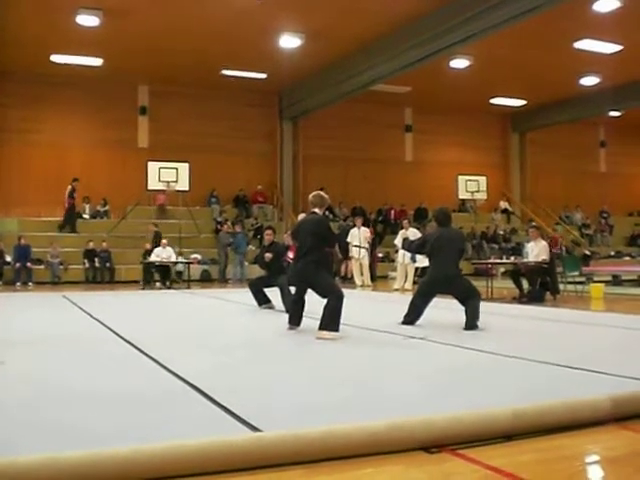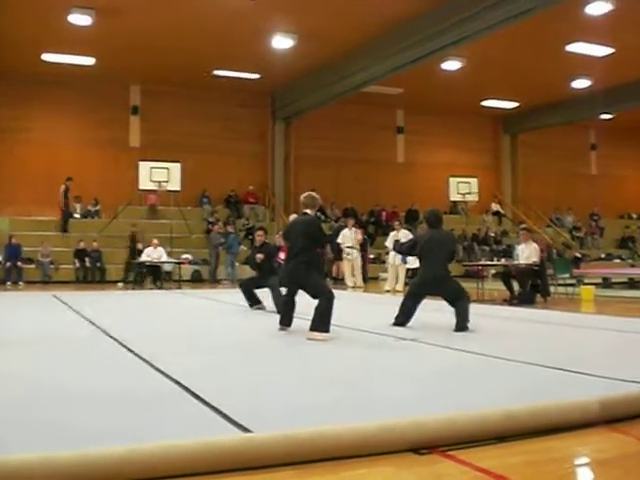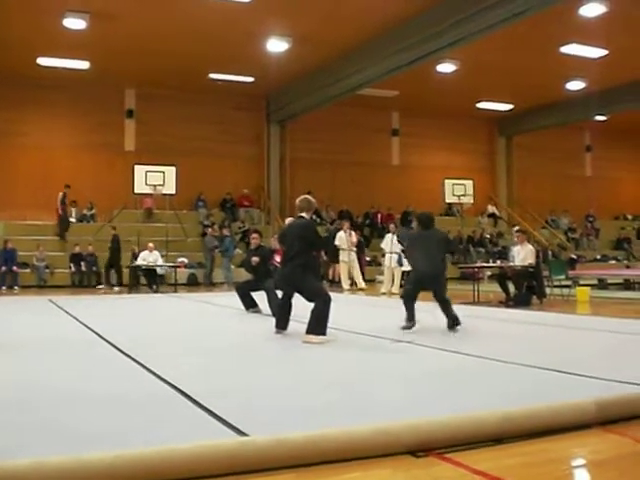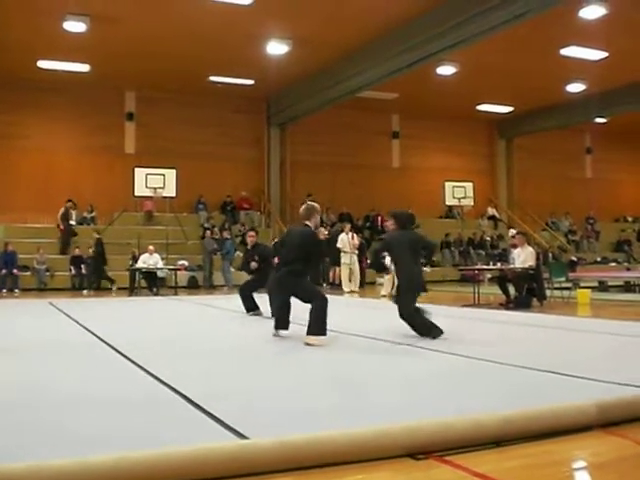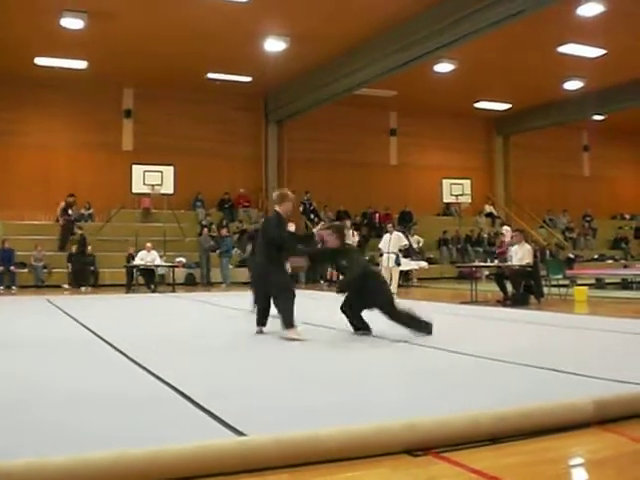
dt=0.3s
person 1, frame 1
left shoulder: (303, 221)
right shoulder: (321, 220)
left elbow: (294, 236)
right elbow: (332, 243)
left hip: (299, 266)
right hip: (313, 267)
left knee: (299, 293)
right knee: (336, 294)
left ankle: (293, 322)
right ankle: (326, 330)
person 1, frame 2
left shoulder: (294, 222)
right shoulder: (313, 221)
left elbow: (286, 236)
right elbow: (323, 244)
left hip: (291, 267)
right hip: (304, 268)
left knee: (290, 293)
right knee: (326, 295)
left ankle: (284, 323)
right ankle: (317, 330)
person 1, frame 3
left shoulder: (290, 225)
right shoulder: (308, 225)
left elbow: (282, 240)
right elbow: (319, 246)
left hip: (287, 270)
right hip: (300, 271)
left knee: (286, 296)
right knee: (323, 298)
left ankle: (280, 326)
right ankle: (313, 333)
person 1, frame 4
left shoulder: (293, 230)
right shoulder: (309, 234)
left elbow: (280, 245)
right elbow: (320, 255)
right wrist: (320, 239)
left hip: (282, 275)
right hip: (294, 277)
left knee: (283, 300)
right knee: (320, 299)
left ankle: (277, 328)
right ankle: (313, 335)
person 1, frame 5
left shoulder: (277, 219)
right shoulder: (273, 219)
left elbow: (284, 241)
right elbow: (279, 240)
right wrist: (289, 231)
left hip: (266, 264)
right hip: (267, 265)
left knee: (263, 295)
right knee: (284, 294)
left ankle: (260, 325)
right ankle: (289, 328)
person 2, frame 1
left shoulder: (430, 236)
right shoulder: (459, 235)
left elbow: (413, 247)
right elbow: (461, 253)
left wrist: (405, 240)
left hip: (434, 275)
right hip: (453, 275)
left knee: (420, 296)
right knee: (473, 296)
left ankle: (409, 319)
right ankle: (471, 323)
person 2, frame 2
left shoulder: (421, 237)
right shoulder: (450, 236)
left elbow: (402, 249)
right elbow: (452, 256)
left wrist: (396, 244)
left hip: (424, 276)
right hip: (442, 276)
left knee: (411, 298)
right knee: (461, 298)
left ankle: (399, 321)
right ankle: (461, 324)
person 2, frame 3
left shoulder: (412, 236)
right shoulder: (441, 235)
right elbow: (453, 250)
left hip: (418, 273)
right hip: (437, 273)
left knee: (407, 297)
right knee: (441, 298)
left ankle: (410, 319)
right ankle: (453, 322)
person 2, frame 4
left shoulder: (389, 238)
right shoulder: (413, 235)
left elbow: (376, 253)
right elbow: (431, 247)
left hip: (407, 278)
right hip: (415, 275)
left knee: (406, 312)
left ankle: (433, 331)
right ankle: (421, 316)
person 2, frame 5
left shoulder: (349, 250)
right shoulder: (329, 251)
left elbow: (356, 273)
left wrist: (342, 287)
left hip: (375, 284)
right hip: (358, 286)
left knee: (392, 312)
right knee: (347, 308)
left ankle: (425, 327)
right ankle: (363, 328)
